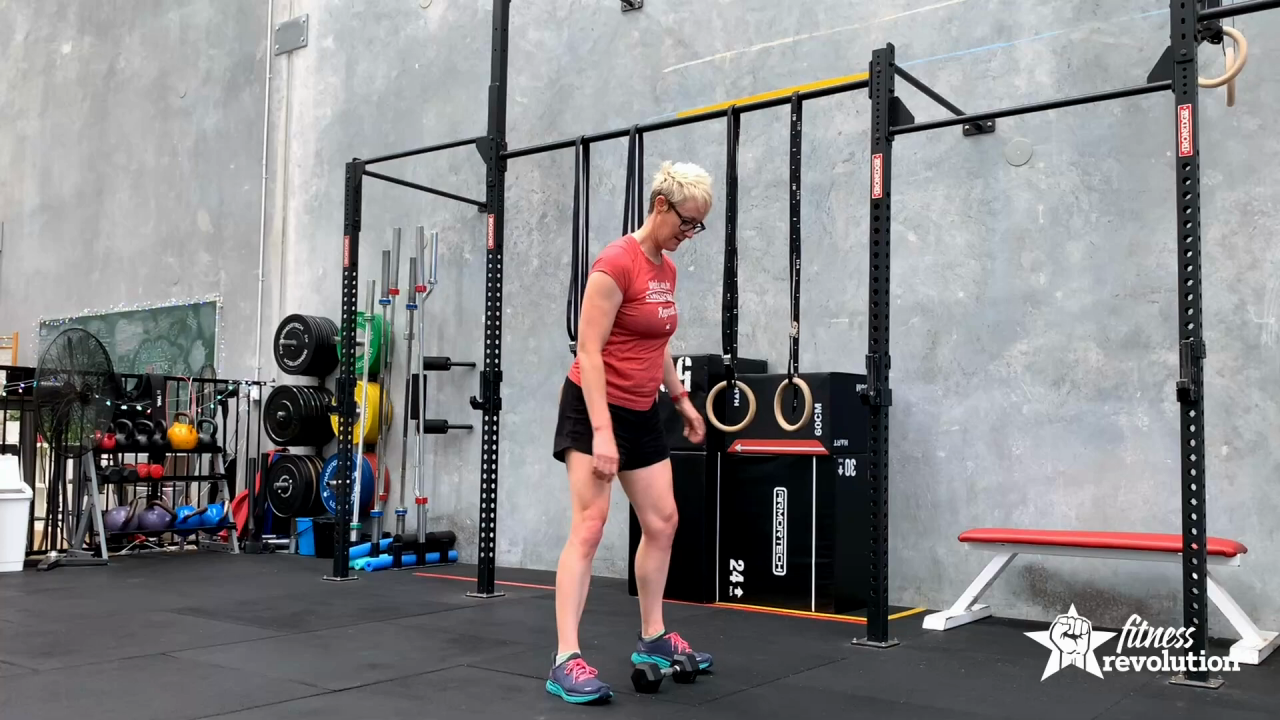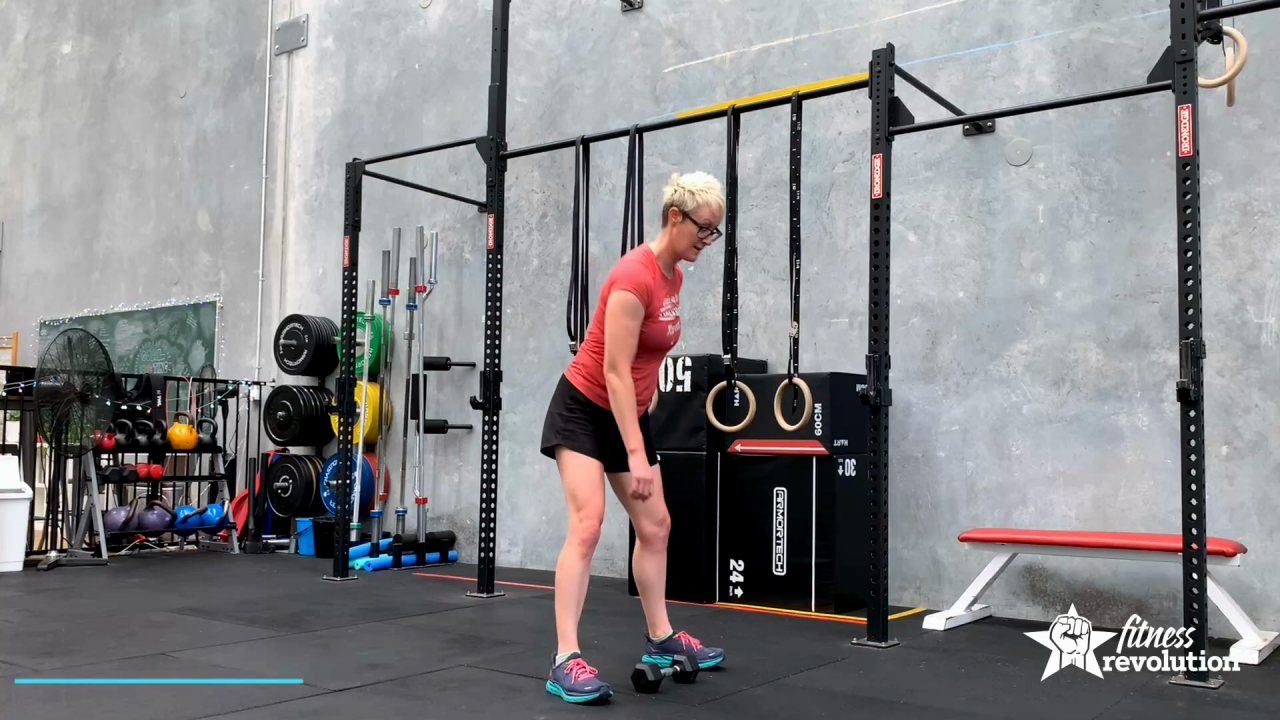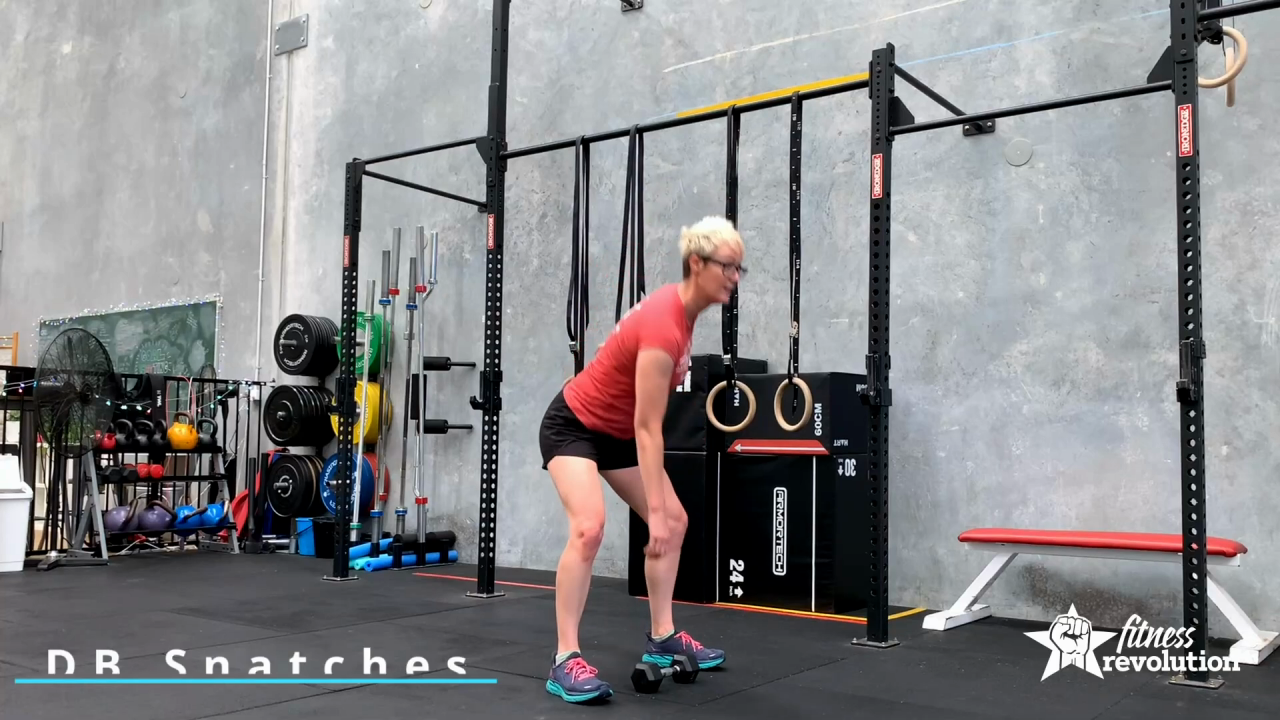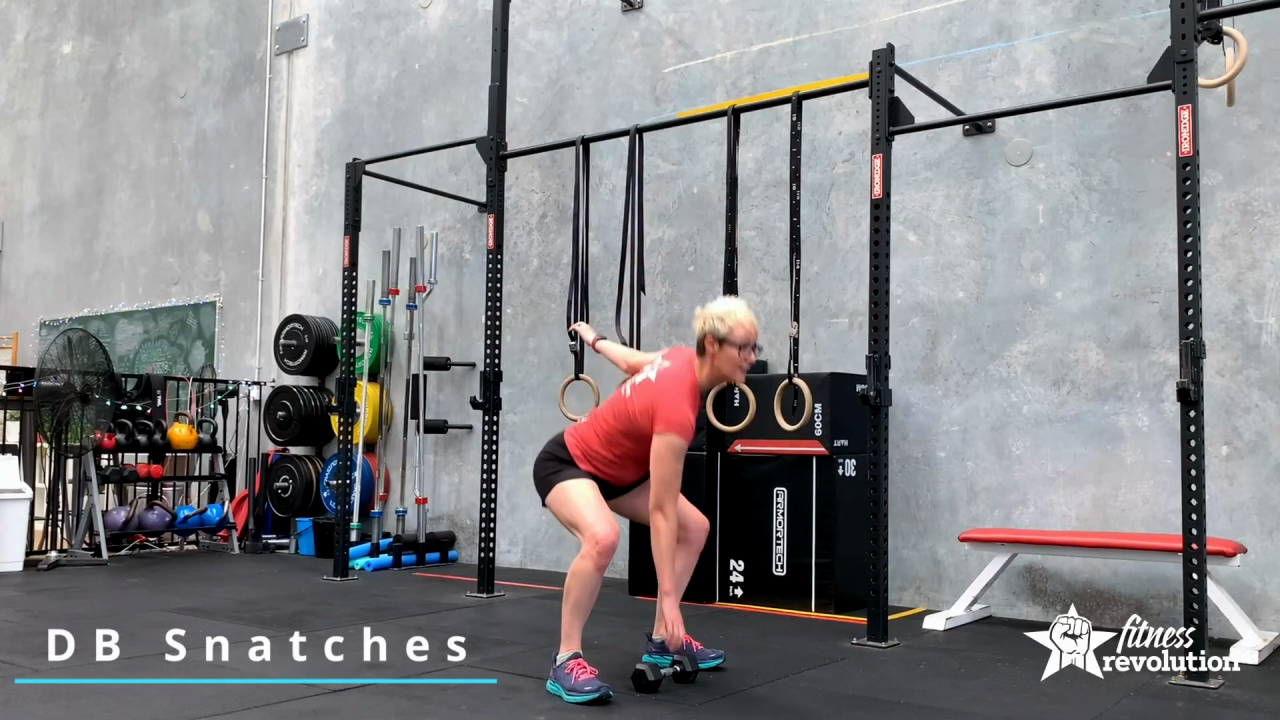
dt=0.2s
person 1, frame 1
left shoulder: (666, 268)
right shoulder: (616, 262)
right elbow: (589, 353)
left wrist: (683, 401)
right wrist: (602, 434)
left hip: (641, 411)
right hip: (594, 409)
left knee: (662, 522)
right knee: (590, 525)
left ankle: (652, 638)
right ankle: (565, 660)
person 1, frame 2
left shoulder: (669, 271)
right shoulder: (637, 277)
right elbow: (616, 374)
right wrist: (636, 456)
left hip: (621, 412)
right hip: (581, 411)
left knee: (655, 525)
right knee: (587, 526)
left ankle: (661, 639)
right ankle: (565, 658)
person 1, frame 3
left shoulder: (678, 300)
right shoulder: (663, 328)
left elbow: (639, 322)
right elbow: (648, 430)
right wrist: (654, 514)
left hip: (614, 430)
right hip: (573, 427)
left knee: (675, 521)
right knee: (588, 527)
left ankle: (661, 639)
right ankle: (566, 658)
person 1, frame 4
left shoulder: (685, 359)
right shoulder: (677, 408)
left elbow: (632, 362)
right elbow: (662, 513)
left wrist: (596, 340)
right wrist: (668, 598)
left hip: (612, 468)
right hip: (565, 465)
left knee: (696, 529)
right knee: (602, 538)
left ankle: (662, 638)
right ankle: (567, 659)
